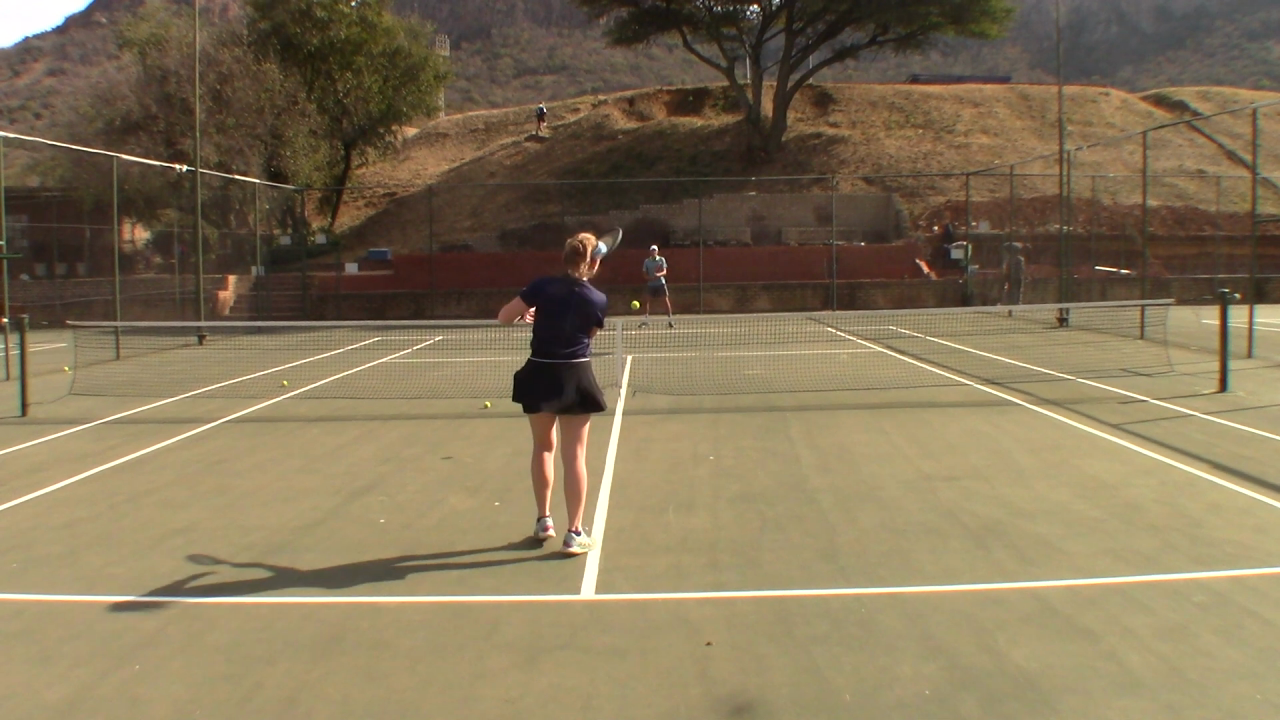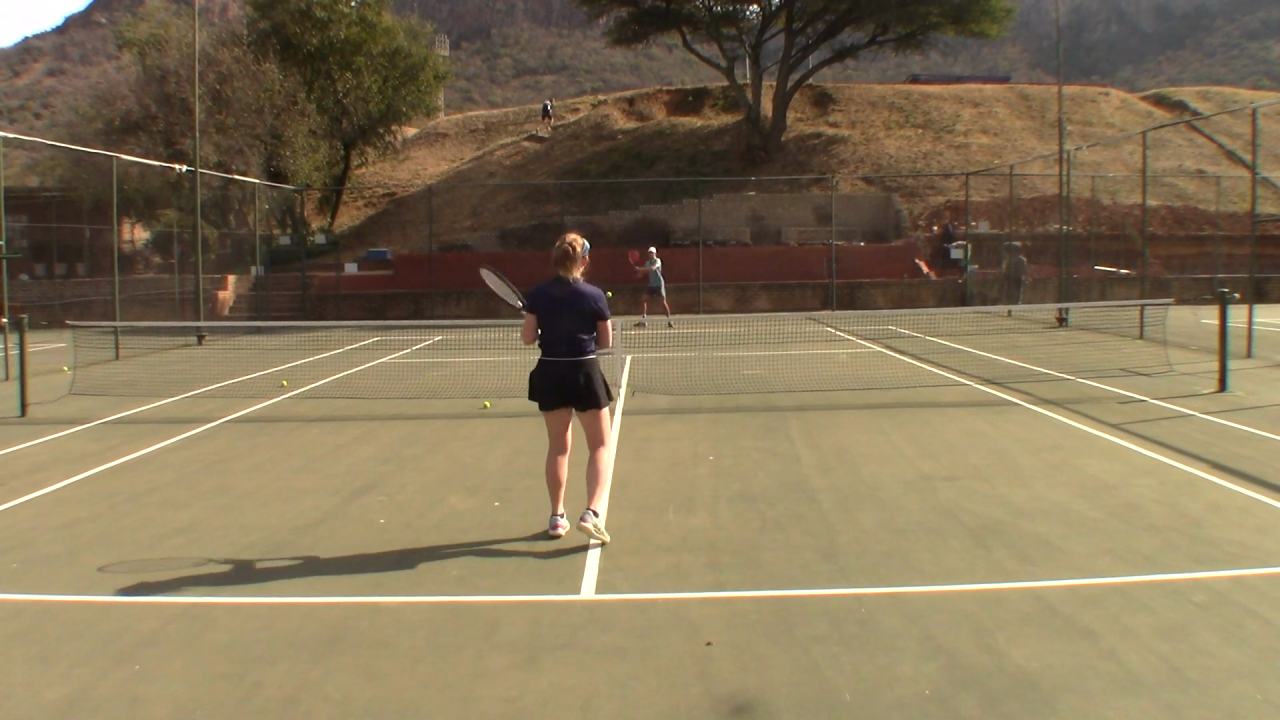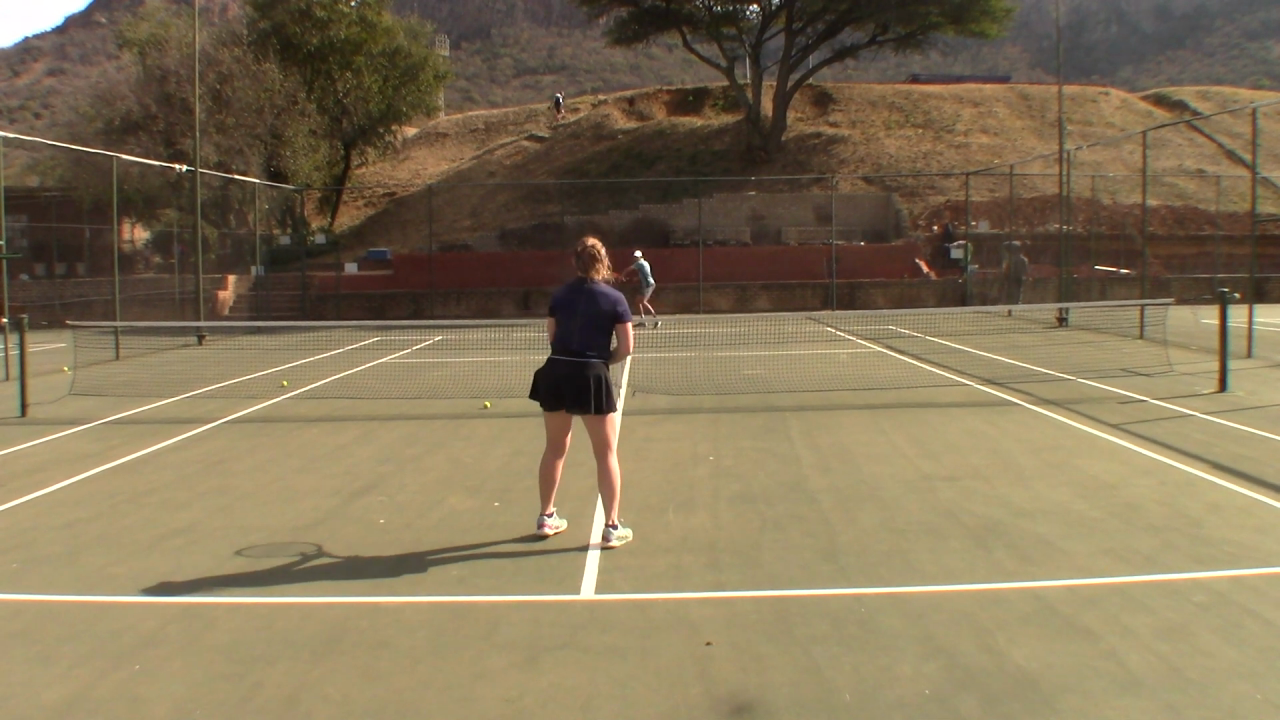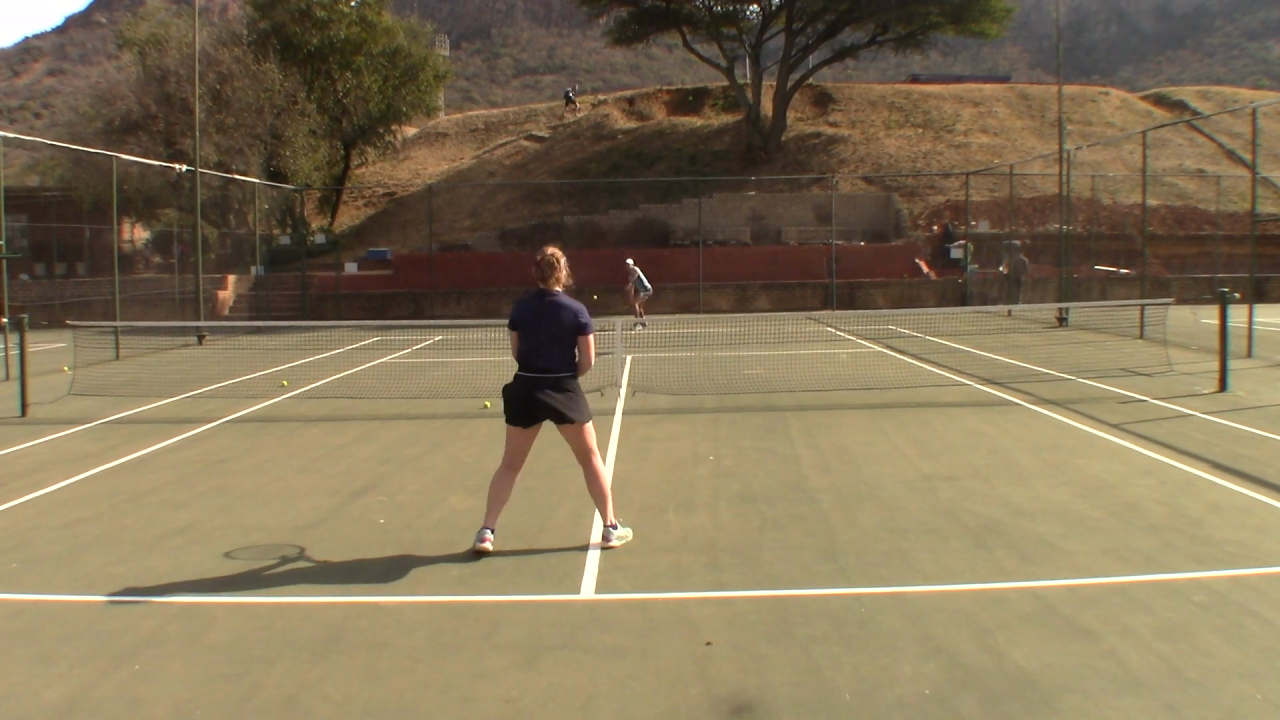
dt=0.4s
person 1, frame 1
left shoulder: (542, 287)
right shoulder: (598, 300)
left elbow: (505, 317)
left hip: (539, 375)
right hip: (576, 378)
left knee: (543, 448)
right knee: (574, 456)
left ankle: (544, 521)
right ankle: (574, 534)
person 1, frame 2
left shoulder: (538, 293)
right shoulder: (594, 295)
left elbow: (528, 338)
right elbow: (605, 341)
left hip: (550, 374)
right hip: (584, 374)
left knee: (558, 447)
right knee: (599, 446)
left ankle: (557, 517)
right ankle: (592, 513)
person 1, frame 3
left shoulder: (561, 295)
right shoulder: (614, 298)
left elbow: (552, 338)
right elbow: (626, 348)
left hip: (556, 374)
right hip: (592, 378)
left knee: (554, 449)
right knee: (606, 454)
left ankle: (546, 517)
right ankle: (612, 528)
person 1, frame 4
left shoulder: (521, 307)
right shoulder: (575, 310)
left elbow: (517, 352)
right elbow: (587, 361)
left hip: (525, 388)
right hip: (562, 390)
left knee: (510, 465)
right knee: (590, 459)
left ankle: (486, 531)
right ankle: (611, 527)
